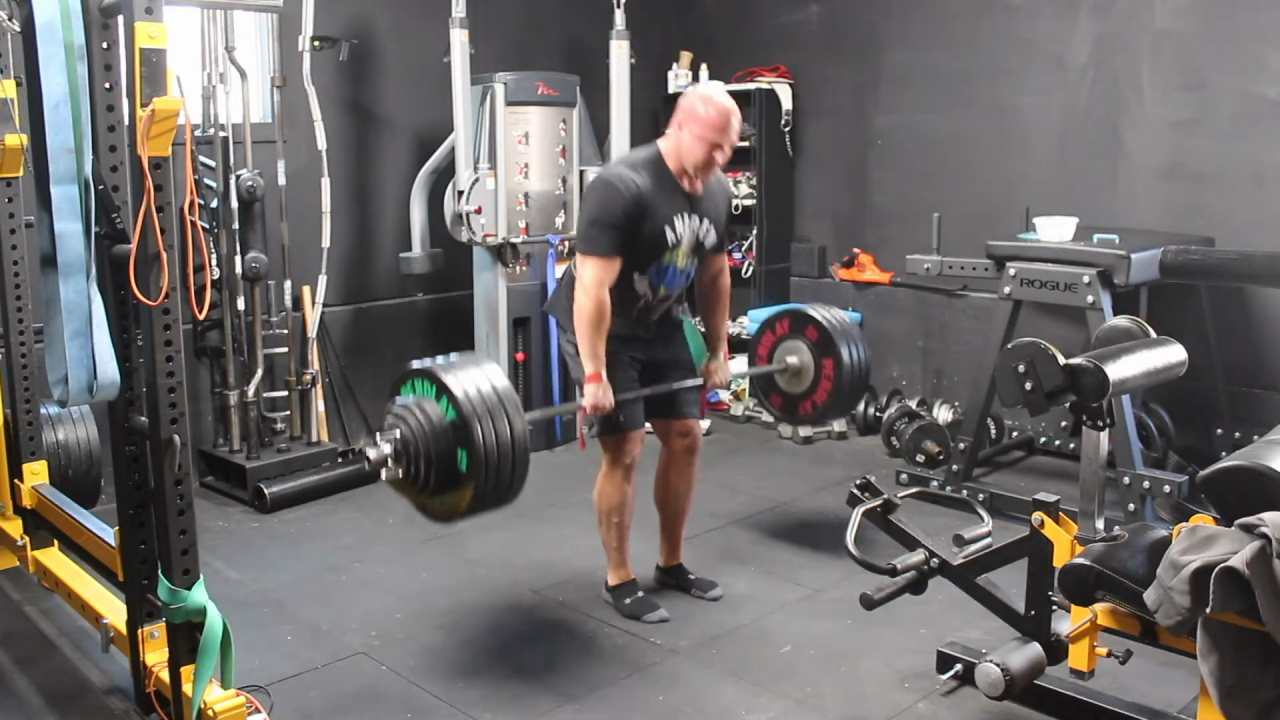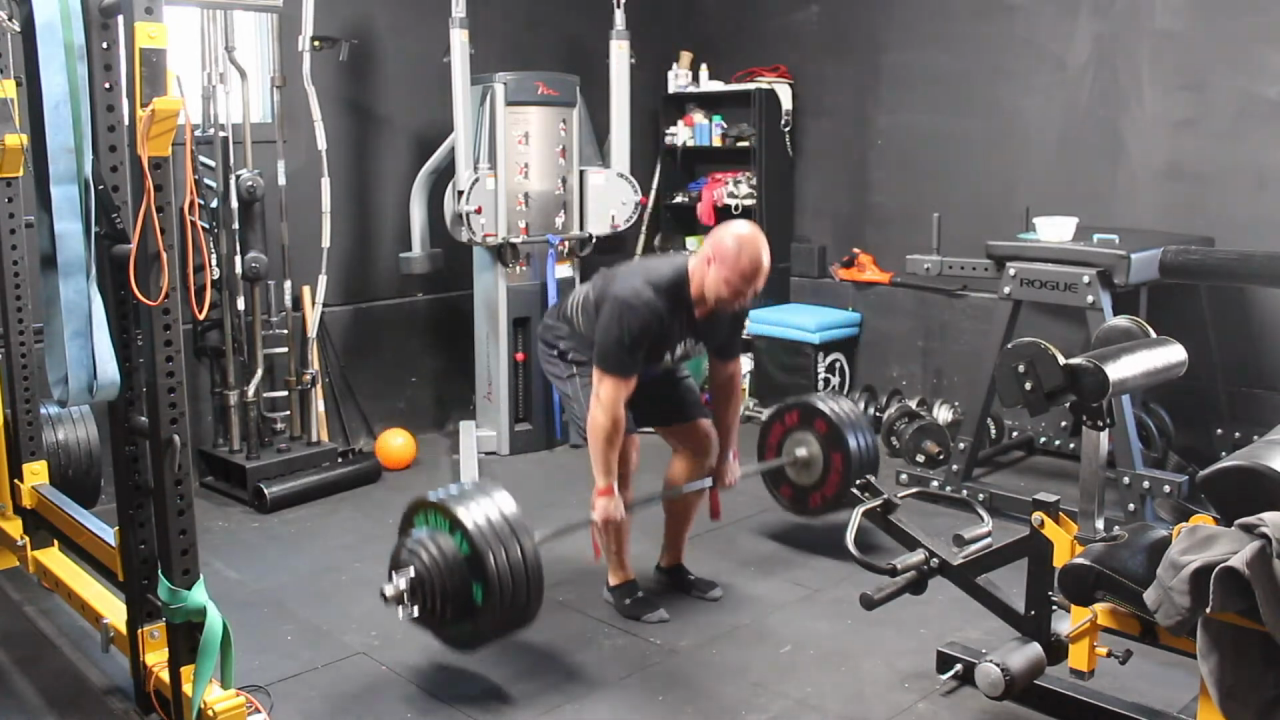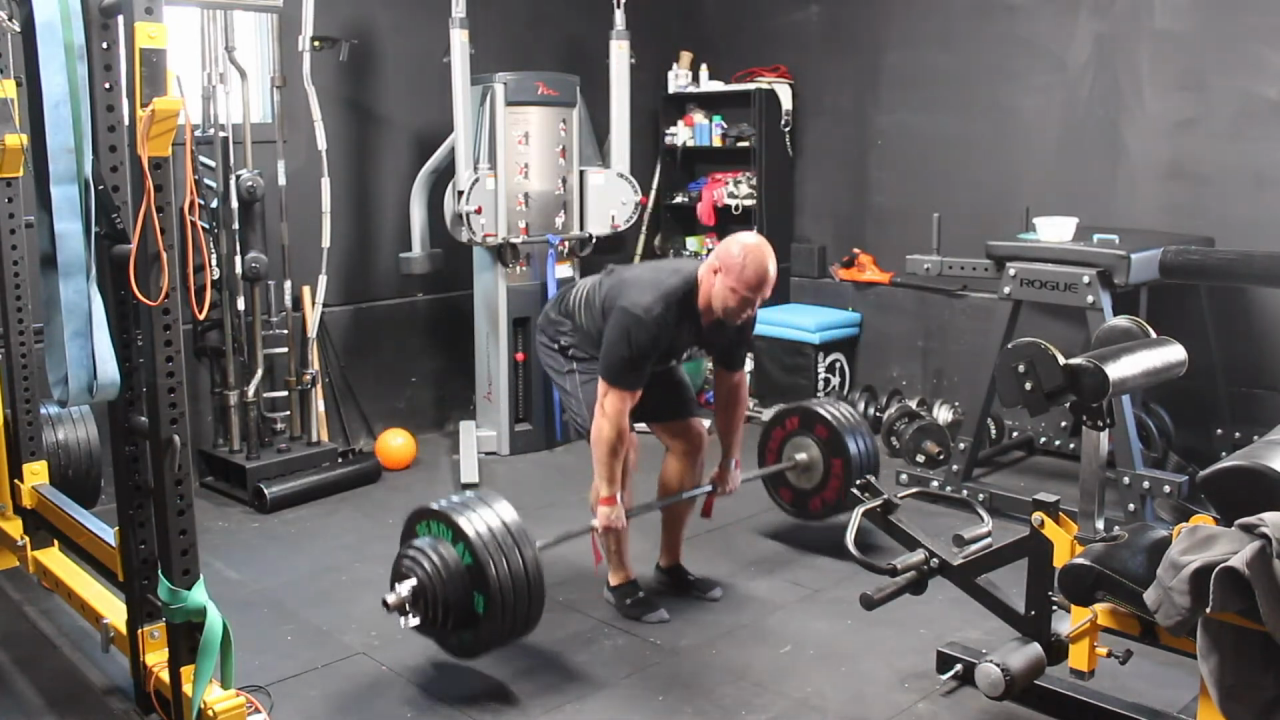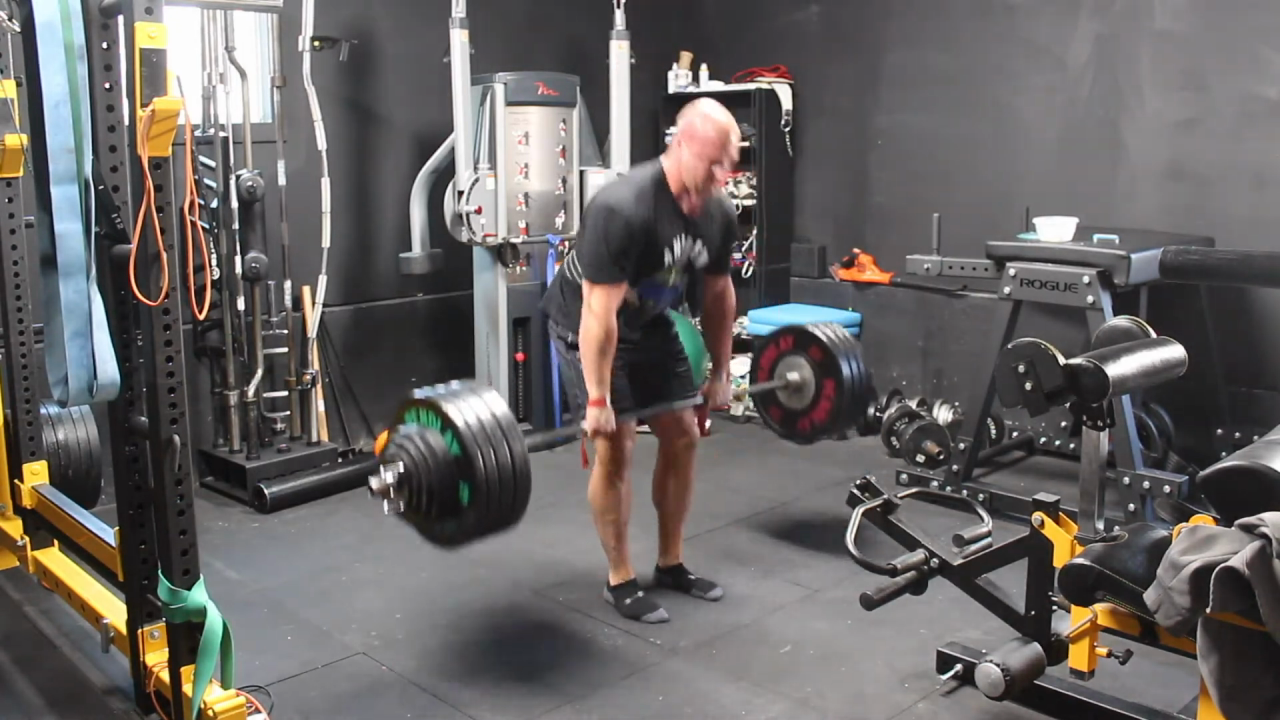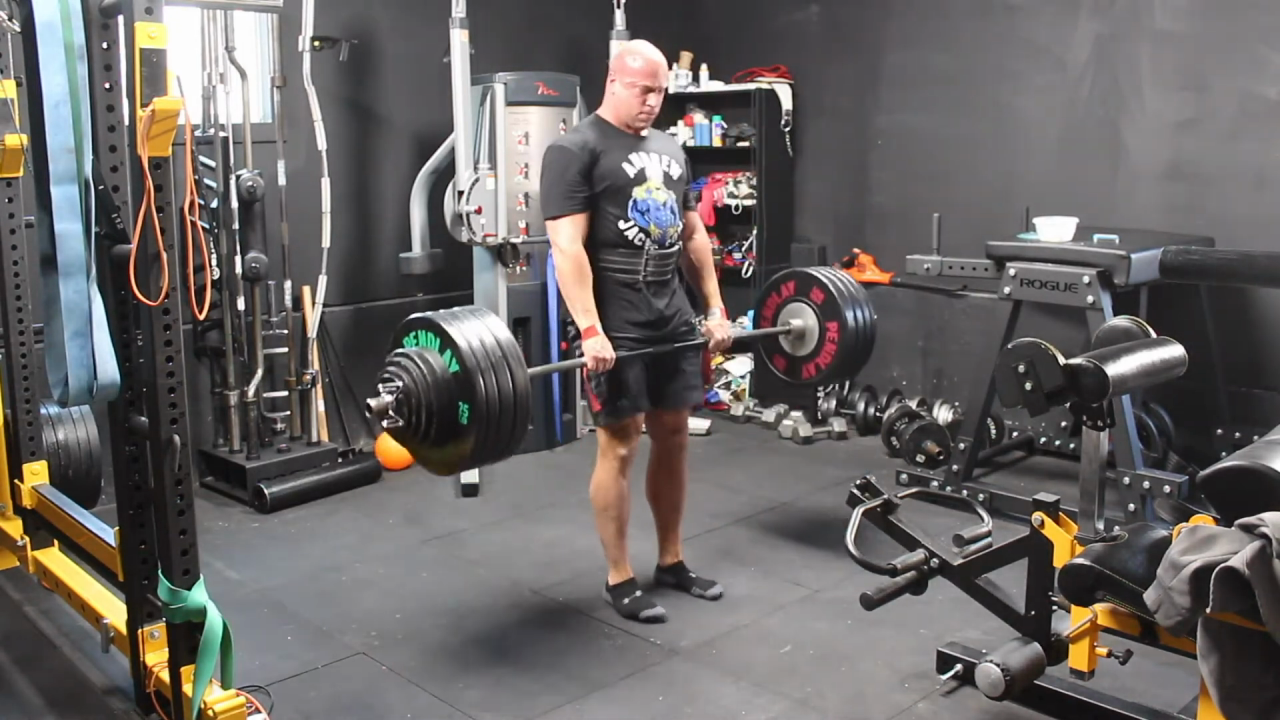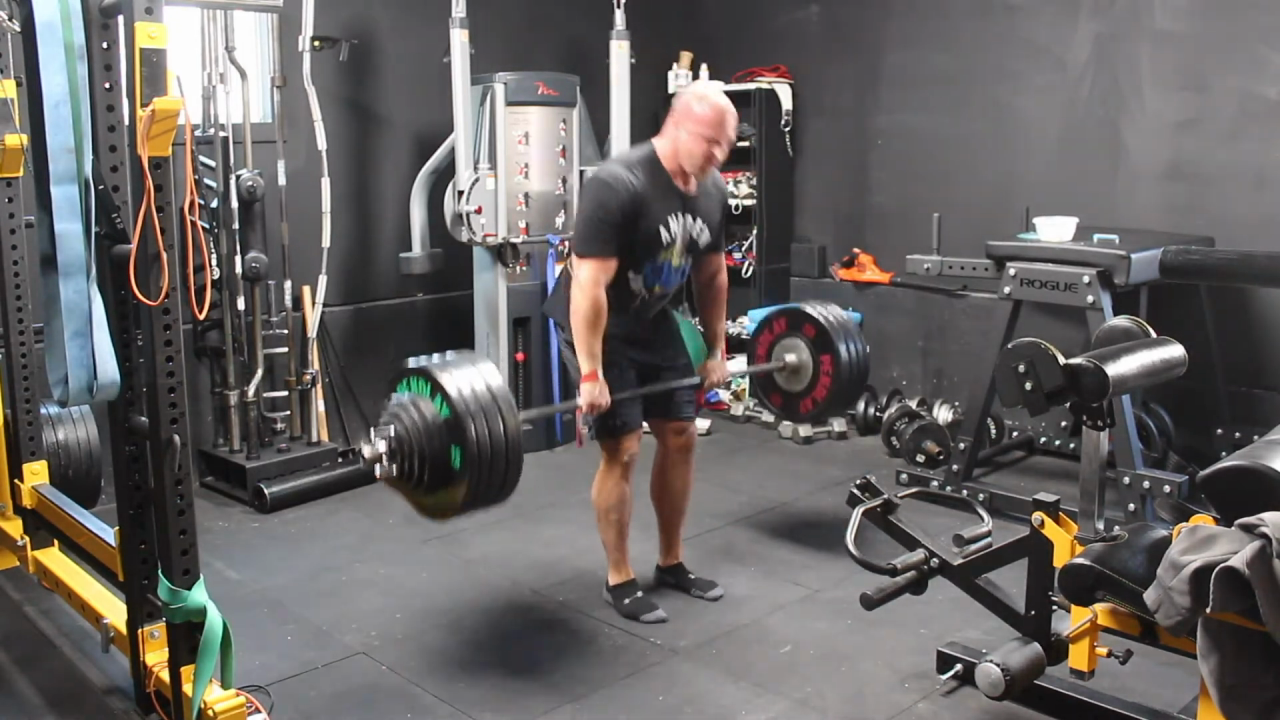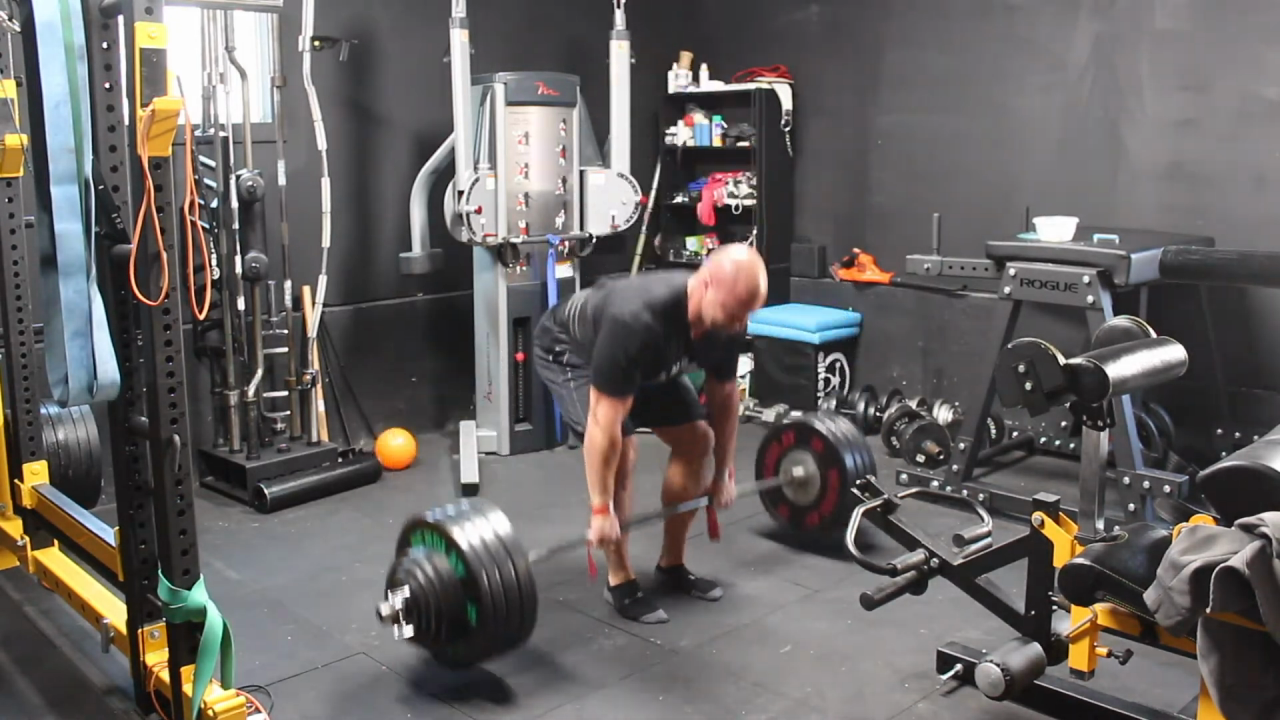
dt=0.4s
person 1, frame 1
left shoulder: (716, 192)
right shoulder: (621, 187)
left elbow: (714, 275)
right elbow: (593, 288)
left wrist: (718, 351)
right wrist: (594, 376)
left hip: (661, 328)
right hip: (604, 332)
left knee: (684, 439)
right knee: (623, 452)
left ankle: (671, 565)
right ankle: (619, 580)
person 1, frame 2
left shoulder: (730, 303)
right shoulder: (639, 301)
left elbow: (726, 376)
right elbow: (609, 402)
left wrist: (727, 453)
right wrist: (605, 492)
right hip: (575, 346)
left knee: (699, 440)
right knee: (622, 456)
left ankle: (671, 564)
right ankle: (620, 581)
person 1, frame 3
left shoulder: (736, 312)
right shoulder: (646, 311)
left elbow: (732, 385)
right elbow: (613, 411)
left wrist: (730, 462)
right wrist: (608, 499)
right hip: (575, 341)
left knee: (690, 439)
right knee: (621, 451)
left ankle: (670, 565)
right ankle: (619, 580)
person 1, frame 4
left shoulder: (719, 213)
right shoulder: (623, 208)
left elbow: (719, 294)
right elbow: (600, 311)
left wrist: (720, 373)
right wrist: (598, 401)
left hip: (650, 323)
right hip: (585, 317)
left knee: (682, 438)
right knee: (615, 447)
left ankle: (671, 564)
right ankle: (620, 580)
person 1, frame 5
left shoulder: (668, 148)
right shoulder: (575, 150)
left elbow: (693, 233)
right elbow: (567, 246)
left wrist: (715, 309)
right wrist: (590, 330)
left hip: (674, 317)
right hip: (615, 325)
left knee: (673, 440)
right knee: (619, 446)
left ankle: (672, 563)
right ankle: (619, 579)
person 1, frame 6
left shoulder: (711, 191)
right shoulder: (615, 186)
left elbow: (711, 275)
right elbow: (589, 287)
left wrist: (716, 350)
right wrist: (590, 375)
left hip: (656, 324)
right hip: (603, 330)
left knee: (680, 439)
right knee: (621, 452)
left ankle: (672, 564)
right ankle: (619, 580)
person 1, frame 7
left shoulder: (727, 322)
right shoulder: (636, 321)
left elbow: (723, 395)
right elbow: (606, 422)
left wrist: (723, 472)
right wrist: (601, 510)
right hip: (570, 350)
left knee: (695, 440)
right knee: (619, 455)
left ankle: (672, 566)
right ankle: (620, 582)
